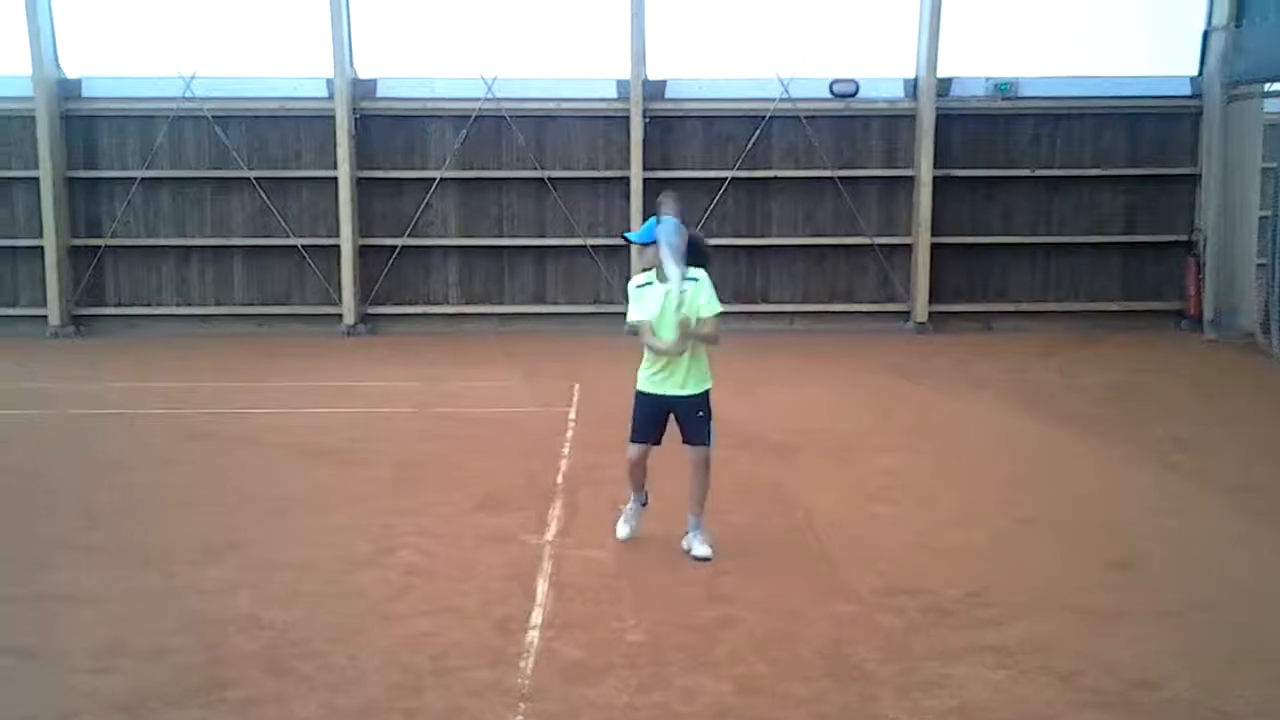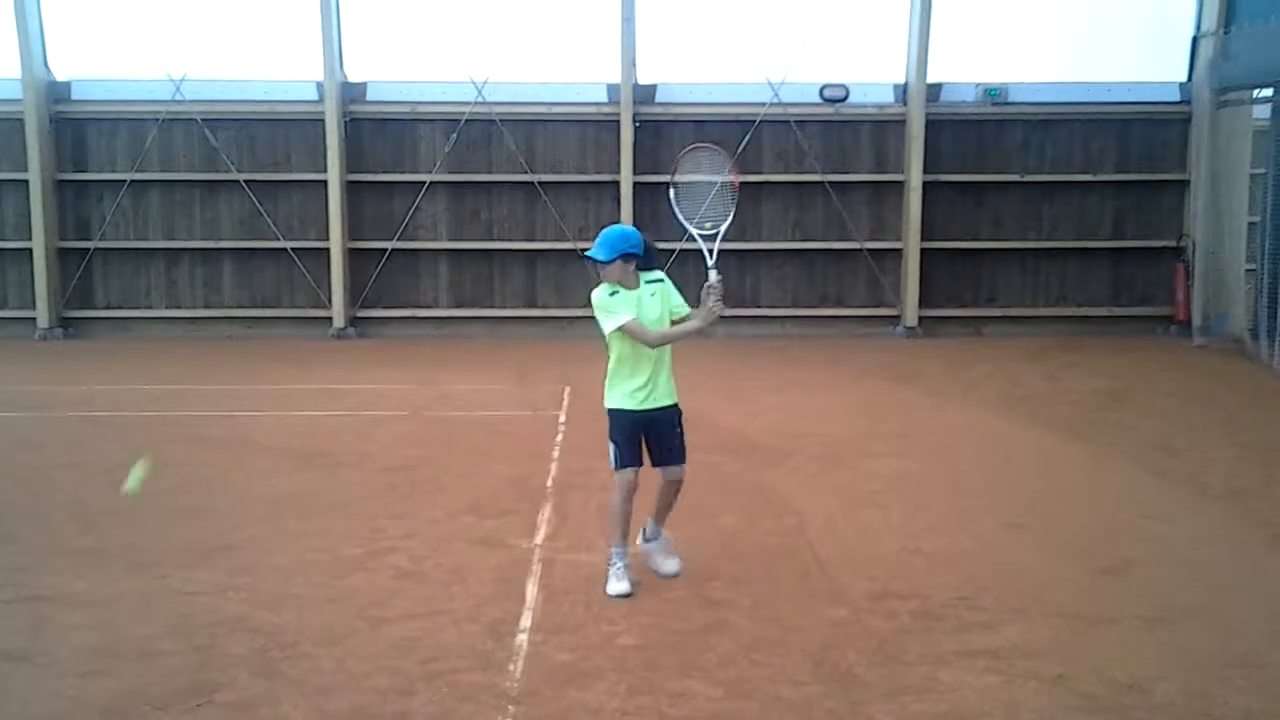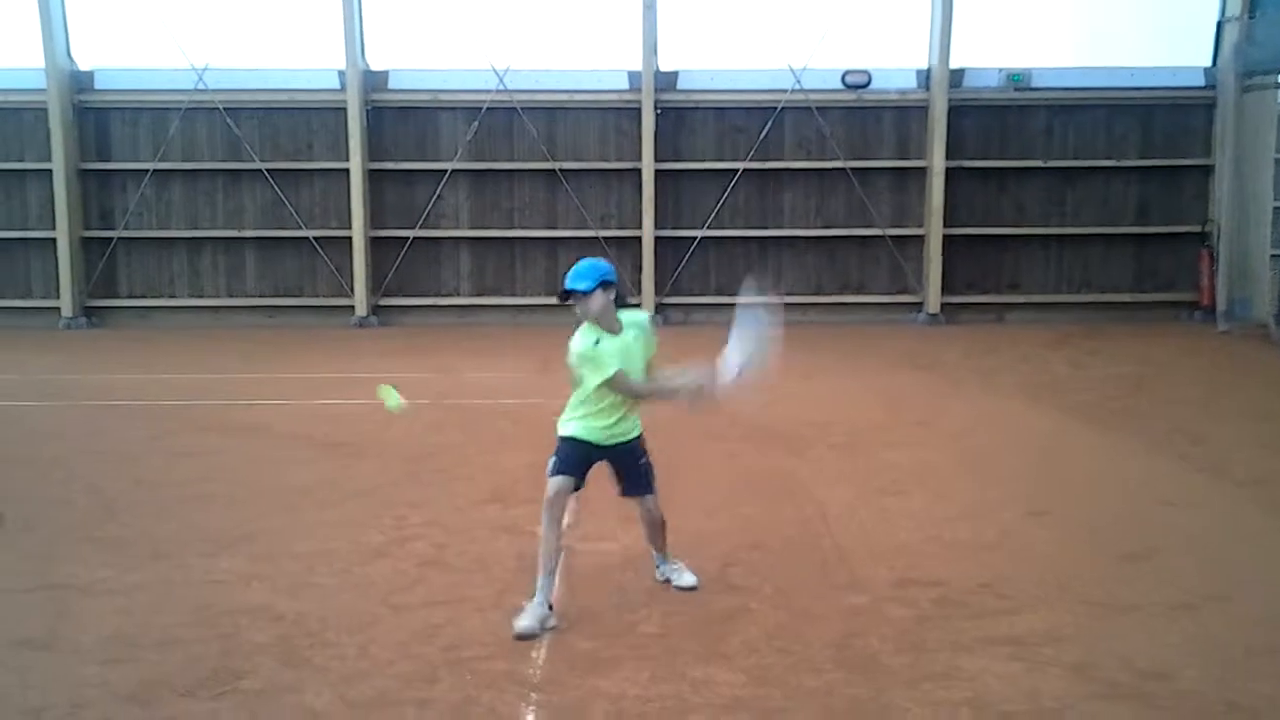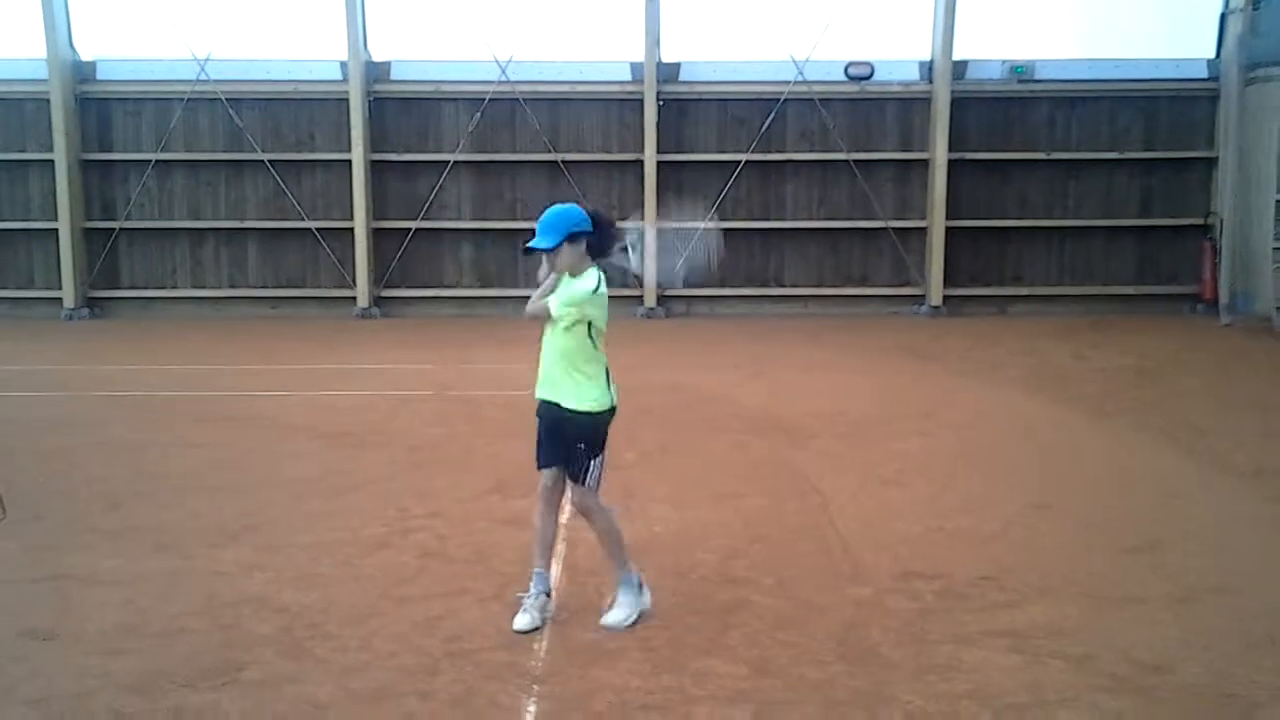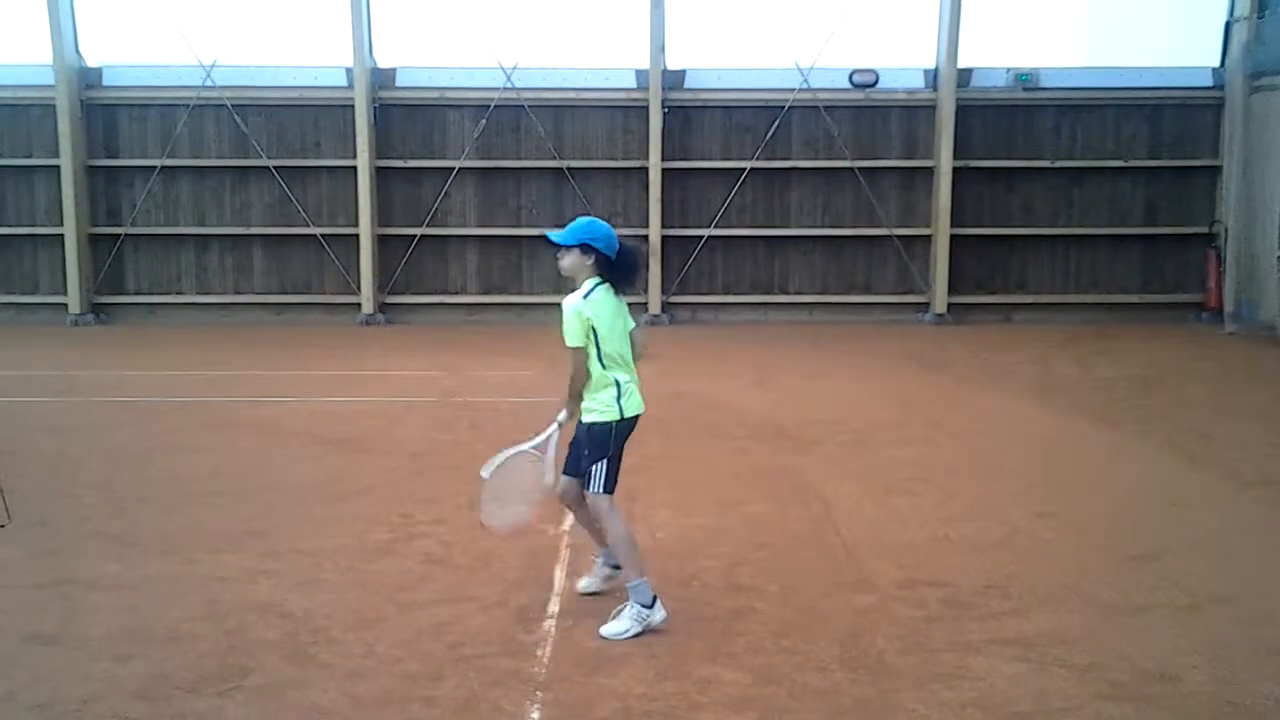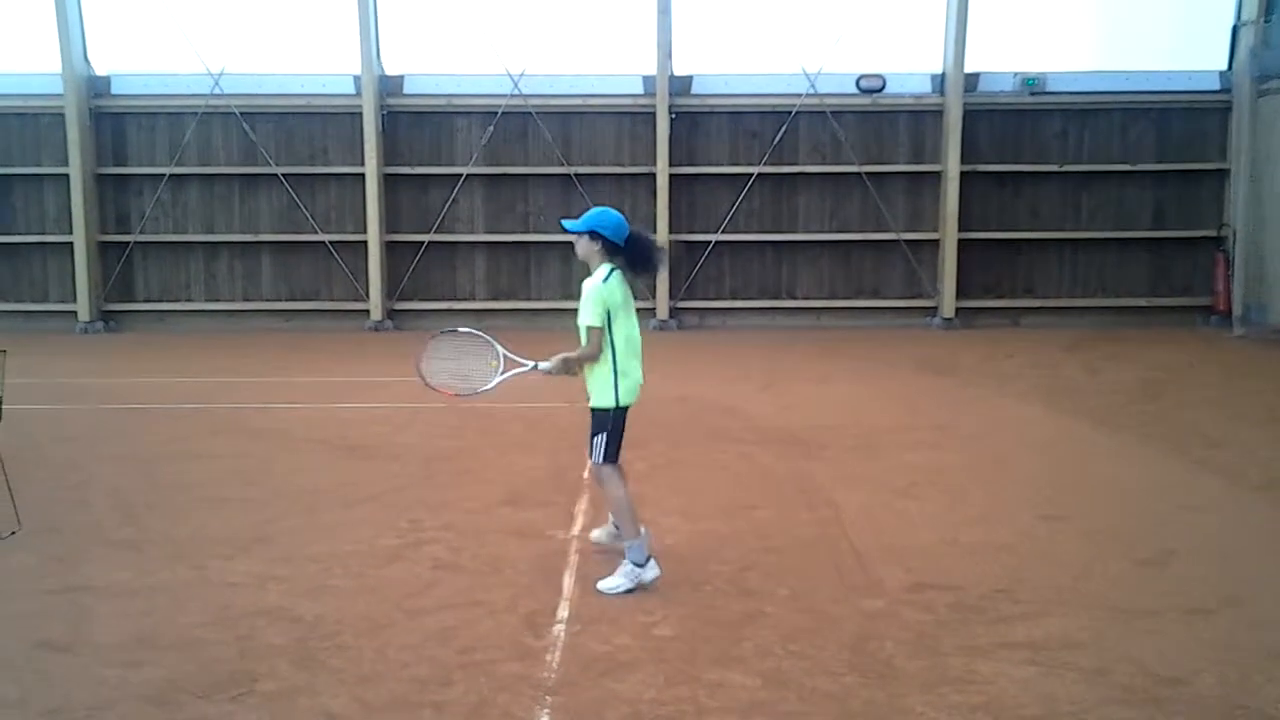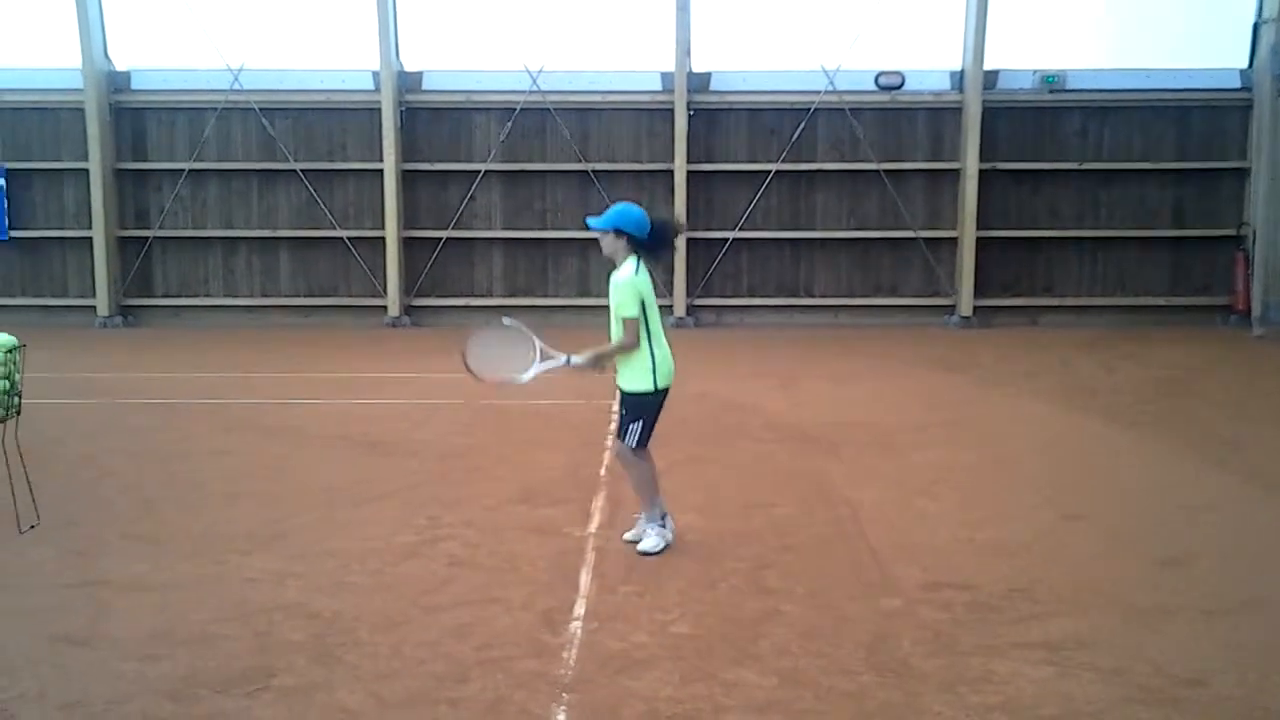
dt=0.5s
person 1, frame 1
left shoulder: (697, 280)
right shoulder: (638, 286)
left elbow: (714, 335)
right elbow: (646, 339)
left wrist: (691, 336)
right wrist: (669, 349)
left hip: (693, 387)
right hip: (651, 386)
left knee: (700, 457)
right knee: (635, 456)
left ankle: (695, 531)
right ankle: (637, 502)
person 1, frame 2
left shoulder: (660, 283)
right shoulder: (603, 298)
left elbow: (687, 321)
right elbow: (648, 338)
left wrist: (706, 305)
right wrist: (698, 322)
left hip: (663, 400)
right hip: (624, 402)
left knee: (674, 476)
right knee: (626, 481)
left ankle: (652, 535)
right ankle: (618, 563)
person 1, frame 3
left shoulder: (639, 323)
right shoulder: (583, 344)
right elbow: (634, 390)
left wrist: (680, 380)
right wrist: (680, 388)
left hip: (624, 433)
right hip: (579, 431)
left knee: (649, 509)
right knee: (554, 498)
left ankle: (664, 563)
right ankle: (541, 603)
person 1, frame 4
left shoulder: (587, 289)
right shoulder: (569, 278)
left elbow: (534, 311)
right elbow: (546, 314)
left wrist: (549, 280)
right wrist: (549, 278)
left hip: (587, 407)
right hip: (554, 400)
left knee: (584, 501)
right knee: (547, 490)
left ankle: (633, 587)
right ankle: (539, 592)
person 1, frame 5
left shoulder: (576, 304)
right shoulder: (610, 296)
left elbow: (580, 374)
right elbow: (637, 349)
left wrist: (571, 405)
left hip: (607, 413)
right hip: (600, 411)
left knee: (600, 502)
right knee: (569, 491)
left ankle: (643, 604)
right ankle: (612, 560)
person 1, frame 6
left shoulder: (595, 286)
right shoulder: (617, 279)
left elbow: (593, 350)
left wrist: (565, 360)
right wrist: (577, 361)
left hip: (610, 391)
right hip: (621, 385)
left knee: (603, 470)
right knee: (604, 463)
left ankle: (639, 561)
right ankle: (623, 526)
person 1, frame 7
left shoulder: (626, 279)
right shoulder: (631, 270)
left elbow: (631, 340)
left wrist: (596, 354)
right wrist: (603, 354)
left hip: (643, 378)
right hip: (643, 375)
left knee: (626, 452)
right knee: (636, 449)
left ankle: (658, 522)
right ankle: (654, 517)
